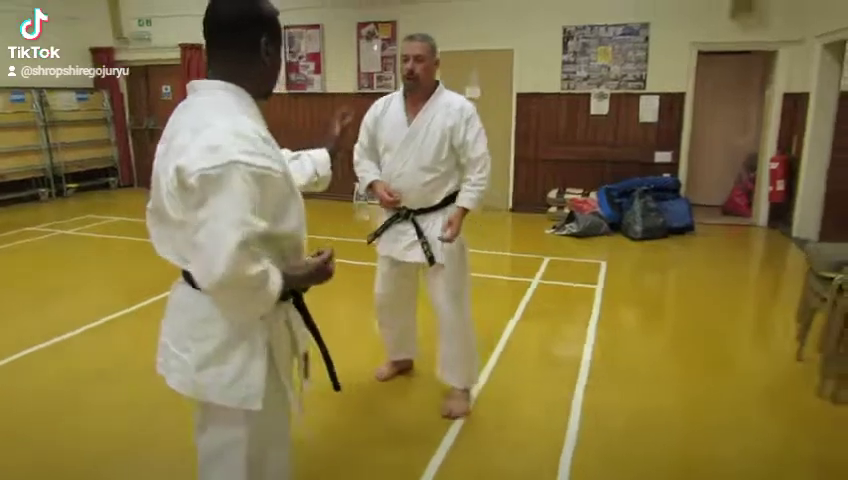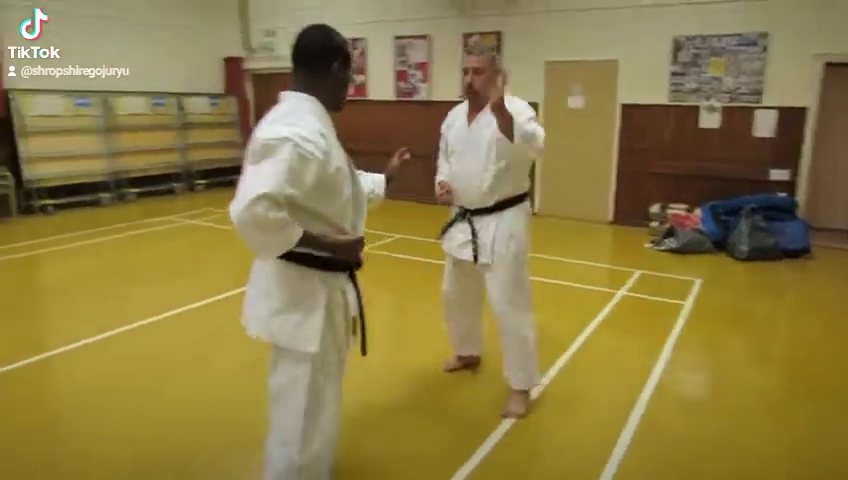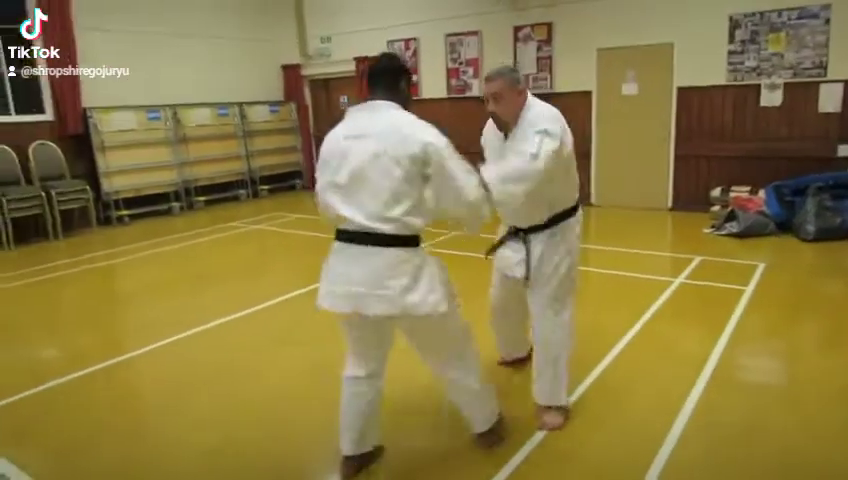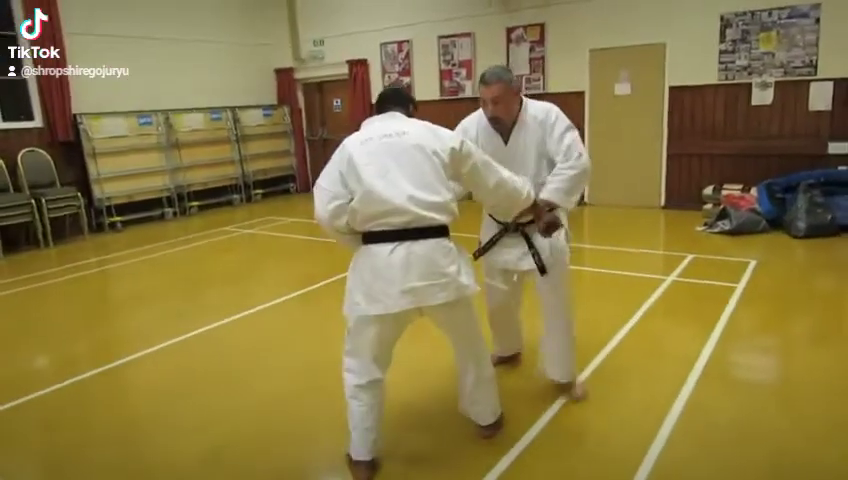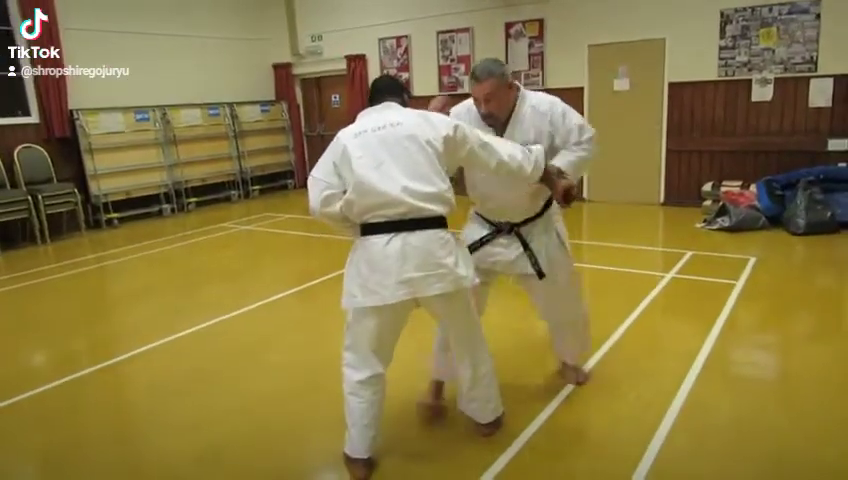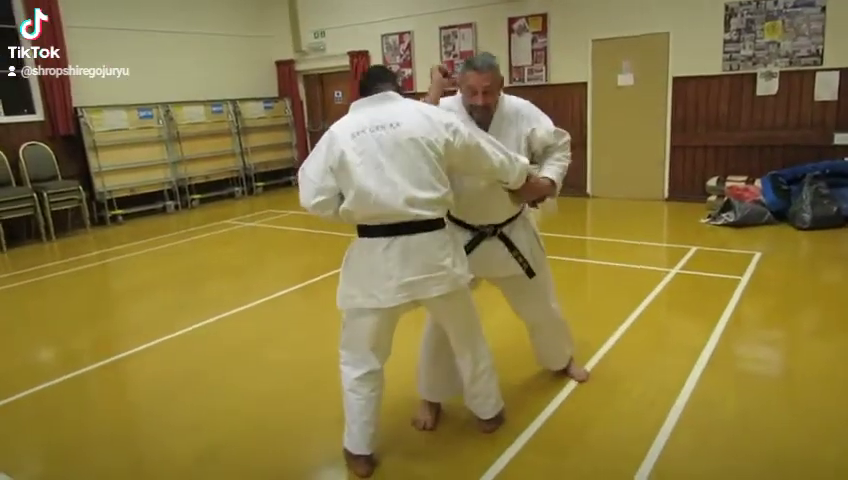
dt=0.4s
person 1, frame 1
left shoulder: (200, 113)
right shoulder: (232, 140)
left elbow: (275, 176)
right elbow: (226, 269)
left wrist: (325, 152)
right wrist: (296, 278)
left hip: (211, 316)
right hip: (237, 329)
person 1, frame 2
left shoulder: (296, 118)
right shoulder: (298, 130)
right elbow: (253, 215)
left wrist: (383, 179)
right wrist: (328, 245)
left hip: (300, 283)
right hip: (306, 290)
left knee: (310, 398)
right knee: (303, 420)
person 1, frame 3
left shoulder: (336, 135)
right shoulder: (418, 133)
left elbow: (326, 194)
right elbow: (467, 198)
right wrist: (480, 218)
left hip: (349, 262)
right hip: (400, 267)
left knee: (363, 365)
right knee: (453, 353)
right ankle: (486, 426)
person 1, frame 4
left shoulder: (351, 145)
right shoulder: (437, 135)
left elbow: (328, 211)
right elbow: (496, 180)
right wrist: (538, 209)
left hip: (378, 265)
right hip: (434, 256)
left knee: (363, 365)
right knee: (469, 343)
right ankle: (487, 417)
person 1, frame 5
left shoulder: (345, 138)
right shoulder: (432, 123)
left elbow: (322, 201)
right elbow: (498, 154)
right wrist: (549, 176)
left hip: (376, 256)
right hip: (433, 247)
left knee: (363, 359)
right knee: (467, 340)
right ankle: (486, 415)
person 1, frame 6
left shoulder: (339, 132)
right shoulder: (431, 117)
left elbow: (315, 198)
right elbow: (490, 158)
right wrist: (525, 180)
left hip: (375, 258)
right hip: (432, 248)
left knee: (361, 357)
right knee: (466, 337)
right ankle: (488, 411)
person 2, frame 1
left shoulder: (458, 109)
right shoulder: (381, 109)
left elbow: (478, 167)
right elbow: (363, 155)
left wrist: (461, 211)
right wrist: (376, 185)
left hip: (439, 221)
right hip: (395, 220)
left knee: (451, 304)
right knee: (389, 297)
left ankle: (459, 385)
right ankle: (401, 357)
person 2, frame 2
left shoulder: (514, 109)
right shoulder: (455, 116)
left elbow: (532, 146)
left wrist: (501, 114)
right wrist: (444, 183)
left hip: (503, 222)
right hip: (463, 219)
left knee: (509, 304)
right knee: (457, 293)
left ankle: (521, 386)
right ankle: (468, 353)
person 2, frame 3
left shoulder: (546, 120)
right shoulder: (493, 128)
left elbow: (532, 168)
left wrist: (481, 179)
right wrist: (485, 185)
left hip: (553, 232)
right hip: (516, 233)
left knee: (549, 314)
right knee: (503, 301)
left ankle: (552, 400)
right ankle: (518, 351)
person 2, frame 4
left shoulder: (546, 117)
right shoulder: (471, 127)
left elbow: (575, 163)
left wrist: (546, 202)
left hip: (542, 227)
right hip: (498, 228)
left knee: (554, 300)
right knee: (499, 299)
left ankle: (564, 375)
right ankle: (509, 351)
person 2, frame 5
left shoulder: (545, 109)
right shoulder: (461, 115)
left elbow: (584, 139)
left wrist: (560, 168)
left hip: (537, 229)
right hip: (484, 229)
left knee: (562, 301)
left ankle: (571, 359)
right ankle: (438, 382)
person 2, frame 6
left shoulder: (522, 113)
right shoulder: (443, 113)
left elbow: (558, 146)
left wrist: (548, 180)
right wrist: (430, 99)
left hip: (512, 231)
right hip: (459, 235)
left knee: (540, 304)
left ankle: (561, 359)
right ankle: (431, 398)
